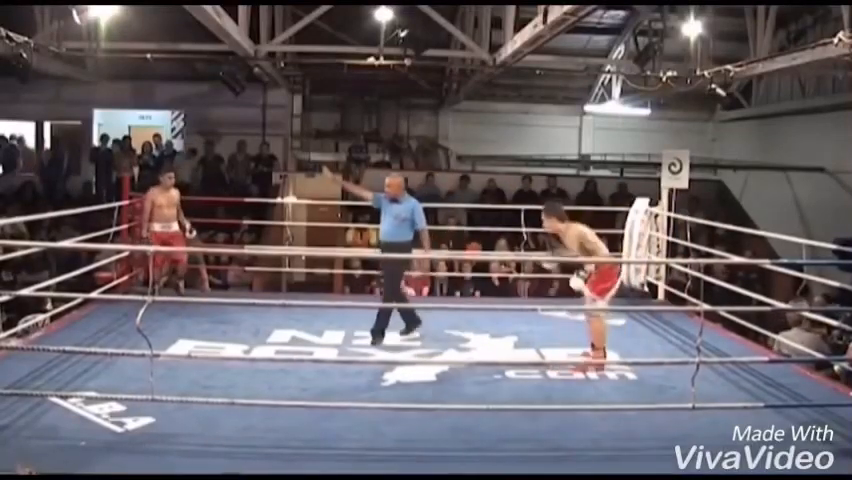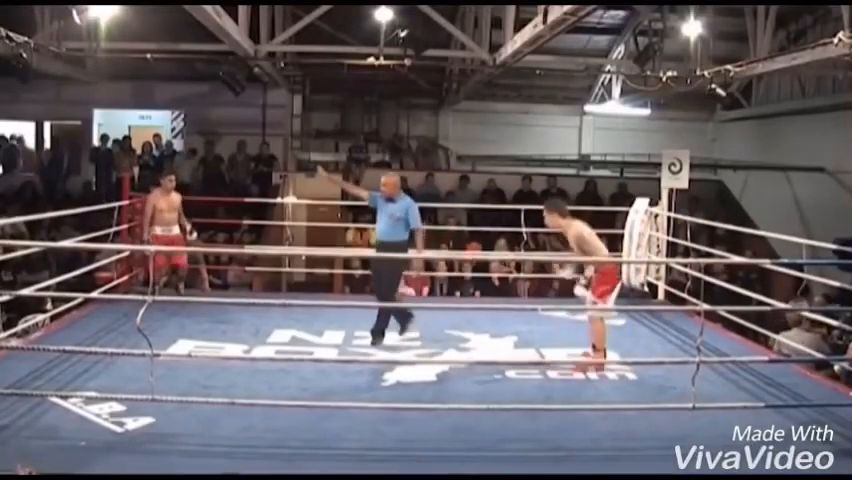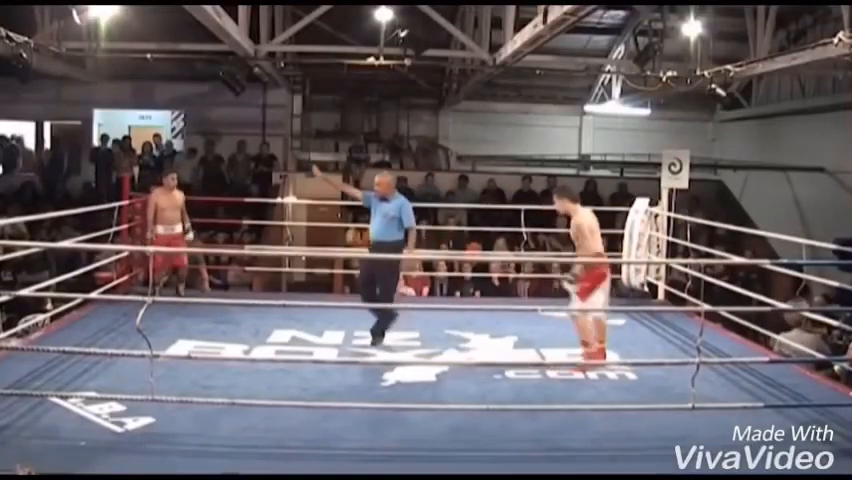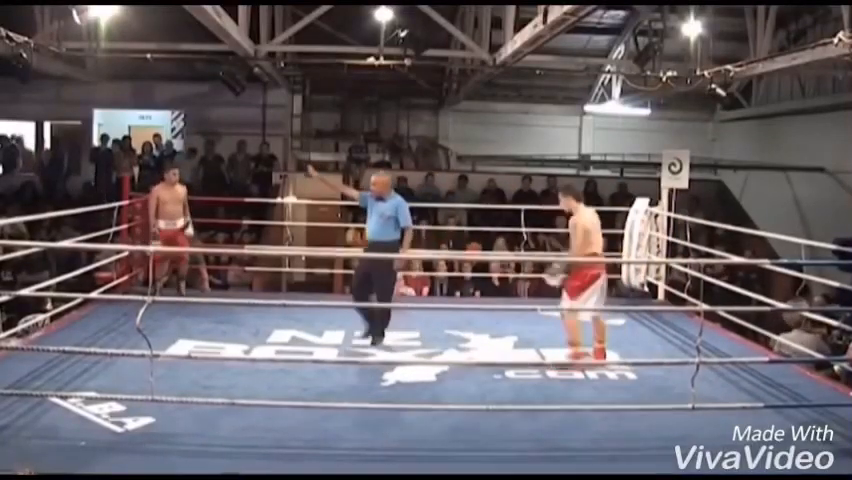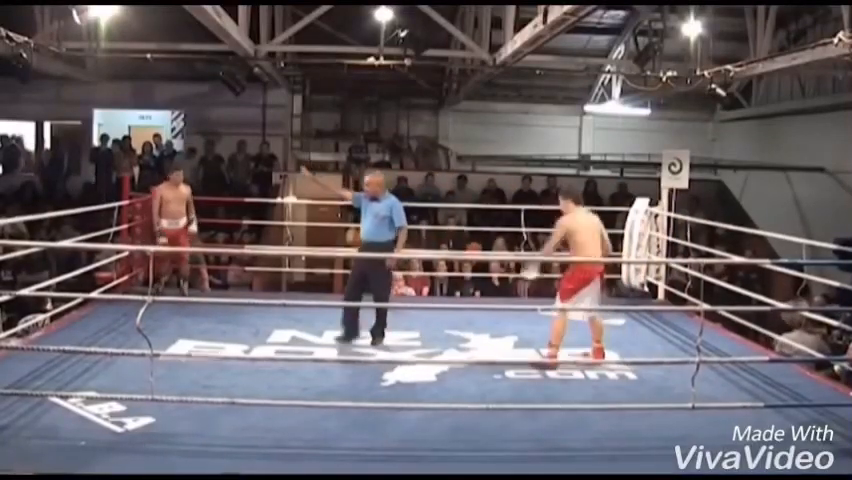
dt=0.1s
person 1, frame 1
left shoulder: (413, 205)
right shoulder: (384, 200)
left elbow: (423, 231)
right elbow: (360, 192)
left wrist: (426, 255)
right wrist: (334, 178)
left hip: (400, 251)
right hip: (385, 249)
left knee: (389, 292)
right knee: (393, 291)
left ankle: (378, 331)
right ankle: (412, 322)
person 1, frame 2
left shoulder: (408, 205)
right shoulder: (380, 199)
left elbow: (418, 231)
right elbow: (356, 190)
left wrist: (418, 256)
right wrist: (329, 178)
left hip: (396, 251)
right hip: (380, 248)
left knee: (386, 292)
right knee: (378, 290)
left ankle: (379, 332)
right ankle: (404, 317)
person 1, frame 3
left shoulder: (402, 204)
right shoulder: (374, 198)
left elbow: (411, 230)
right elbow: (350, 190)
right wrist: (324, 177)
left hip: (391, 250)
right hip: (375, 248)
left knee: (386, 293)
right knee: (364, 287)
left ankle: (379, 331)
right ankle: (388, 316)
person 1, frame 4
left shoulder: (399, 203)
right shoulder: (370, 198)
left elbow: (408, 230)
right elbow: (347, 191)
left wrist: (402, 253)
right wrist: (320, 178)
left hip: (387, 251)
right hip: (370, 249)
left knee: (383, 295)
right knee: (358, 290)
left ankle: (378, 332)
right ankle: (374, 322)
person 1, frame 5
left shoulder: (393, 203)
right shoulder: (364, 199)
left elbow: (402, 230)
right elbow: (341, 192)
left wrist: (396, 253)
right wrist: (313, 178)
left hip: (382, 251)
right hip: (364, 249)
left knee: (380, 295)
right knee: (352, 291)
left ankle: (378, 332)
right ankle: (350, 331)
person 2, frame 1
left shoulder: (577, 232)
right shoulder: (564, 233)
left elbow: (603, 253)
left wrist: (587, 269)
left hip: (606, 270)
right hip: (598, 270)
left knee: (593, 311)
right knee: (594, 310)
left ankle: (597, 358)
right ankle: (598, 353)
person 2, frame 2
left shoulder: (577, 231)
right shoulder: (571, 228)
left elbow: (600, 252)
left wrist: (589, 273)
left hip: (605, 270)
right hip: (603, 270)
left knee: (593, 314)
right knee: (595, 314)
left ankle: (598, 356)
right ankle: (599, 354)
person 2, frame 3
left shoulder: (579, 220)
right shoulder: (585, 213)
left elbow: (590, 250)
left wrist: (576, 270)
right wrist: (580, 265)
left hip: (593, 268)
right hip: (598, 266)
left knee: (579, 311)
right knee: (597, 311)
left ankle: (591, 355)
right ankle: (599, 352)
person 2, frame 4
left shoulder: (576, 220)
right shoulder: (591, 213)
left elbow: (575, 252)
left hip: (585, 268)
right hip: (598, 266)
left knee: (568, 310)
right knee: (595, 311)
left ankle: (576, 352)
right ankle: (599, 352)
person 2, frame 5
left shoulder: (565, 221)
right shoulder: (594, 218)
left elbow: (550, 247)
right elbow: (608, 247)
left hip: (581, 268)
right hip: (597, 267)
left knee: (561, 311)
right knee: (592, 311)
left ankle: (552, 356)
right ankle: (598, 352)
person 3, frame 1
left shoulder: (176, 193)
right shoulder: (152, 193)
right elbow: (146, 215)
left wrist: (186, 224)
right wrist: (144, 233)
left hip: (174, 230)
right hip: (157, 231)
left knee: (182, 259)
right knee: (157, 261)
left ankle: (179, 282)
right ankle: (156, 288)
person 3, frame 2
left shoulder: (177, 196)
right shoulder: (153, 197)
right elbow: (147, 218)
left wrist: (188, 226)
right wrist: (146, 237)
left hip: (175, 233)
right hip: (158, 234)
left knee: (182, 264)
right knee: (158, 265)
left ankle: (180, 284)
right ankle: (156, 288)
person 3, frame 3
left shoulder: (180, 195)
right shoulder: (155, 195)
right elbow: (150, 217)
left wrist: (187, 225)
right wrist: (149, 235)
left hip: (177, 232)
right hip: (160, 233)
left knee: (182, 263)
right knee: (158, 264)
left ankle: (180, 286)
right ankle: (157, 289)
person 3, frame 4
left shoulder: (183, 189)
right shoulder: (157, 190)
right elbow: (151, 211)
left wrist: (188, 221)
right wrist: (153, 230)
left hip: (179, 227)
right hip: (162, 227)
left knee: (183, 257)
right knee: (160, 258)
left ankle: (182, 284)
right ankle: (158, 286)
person 3, frame 5
left shoulder: (187, 189)
right shoulder: (160, 189)
left elbow: (190, 206)
right elbow: (155, 210)
left wrist: (192, 219)
right wrist: (157, 228)
left hip: (182, 227)
right hip: (165, 226)
left knee: (184, 256)
right knee: (164, 256)
left ankle: (184, 284)
right ankle: (162, 281)
